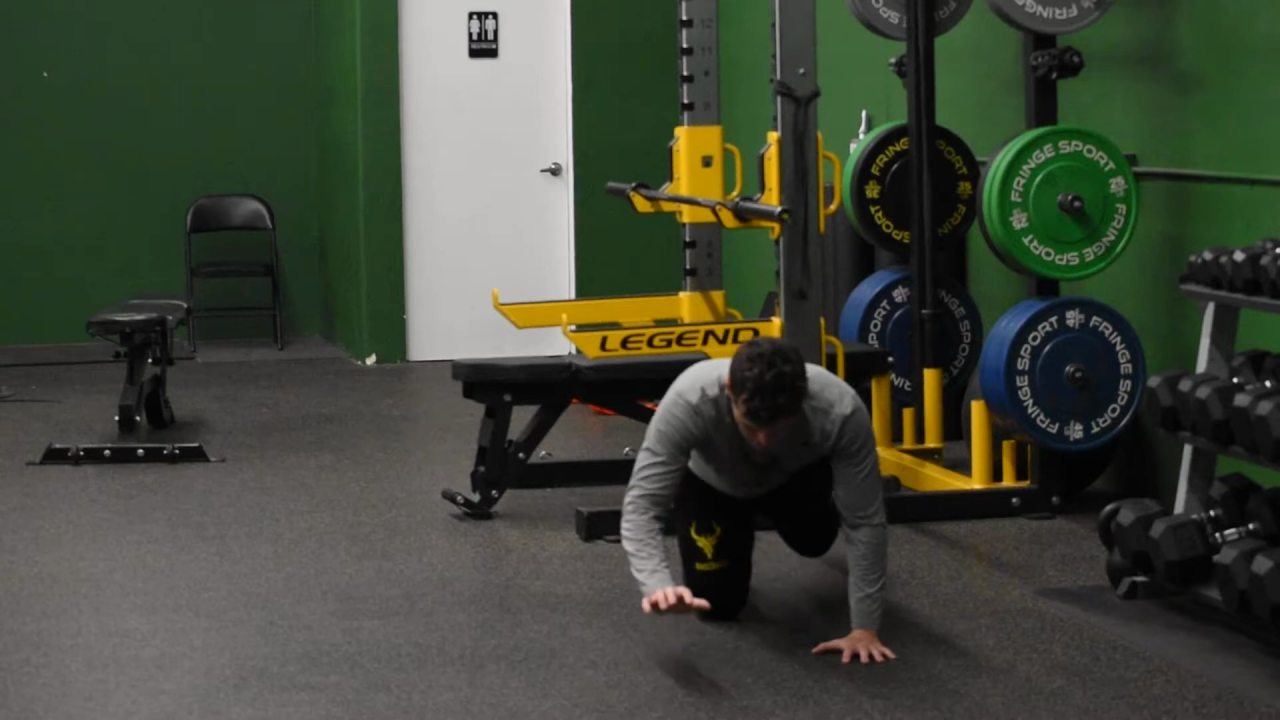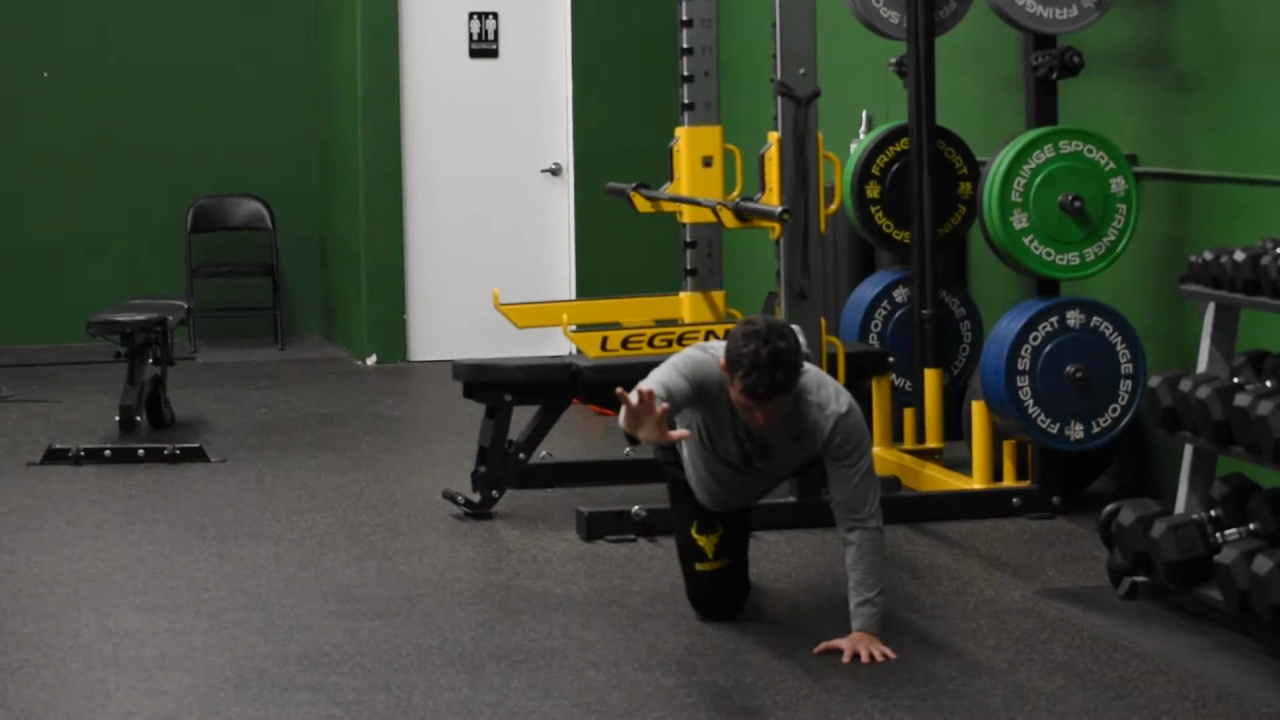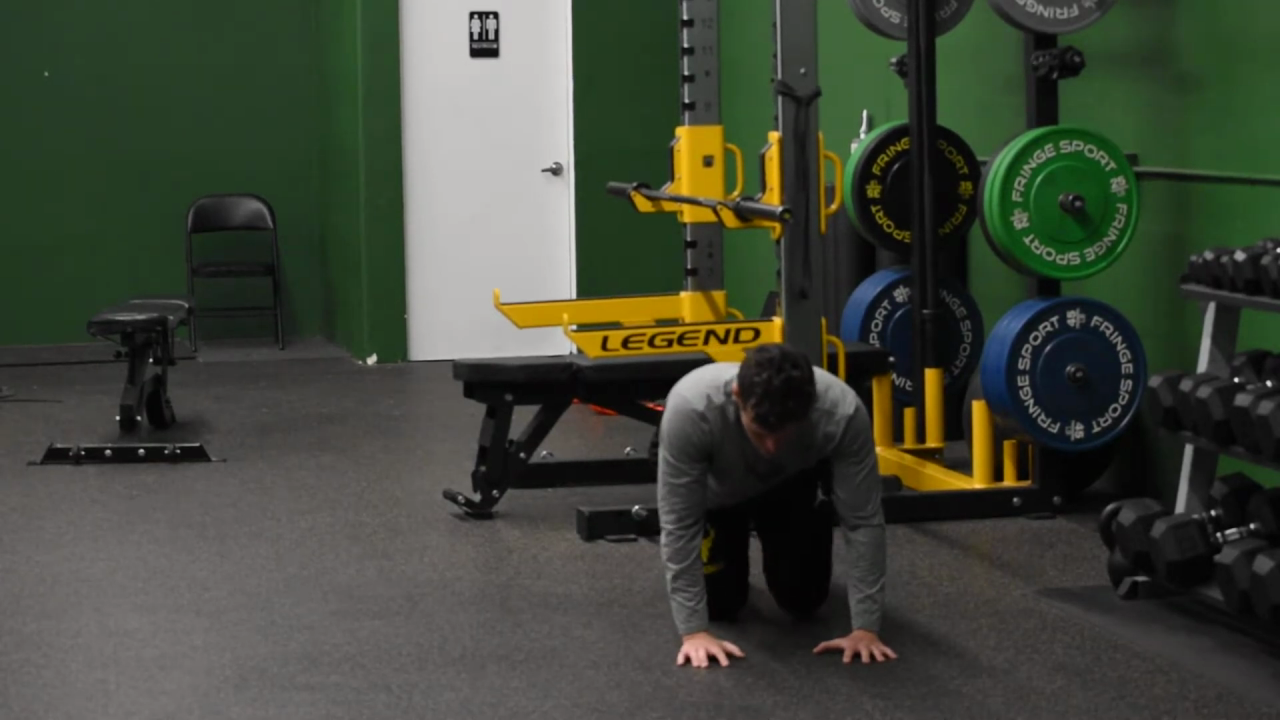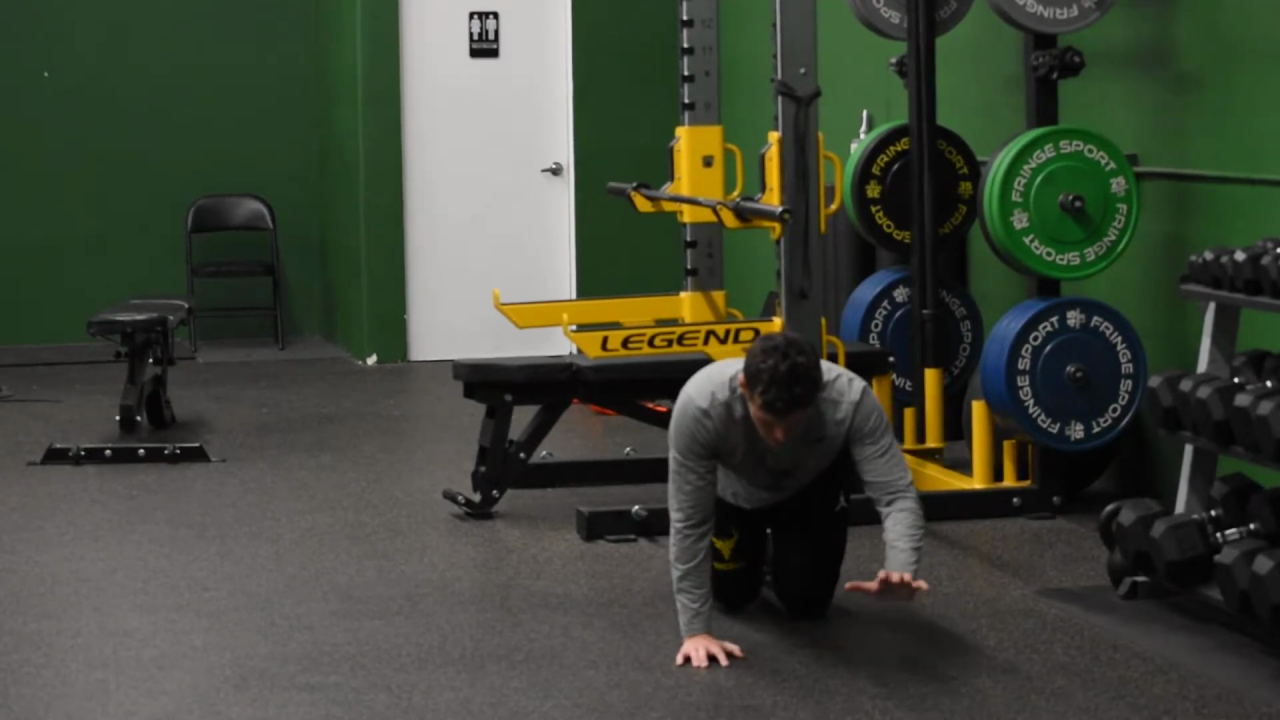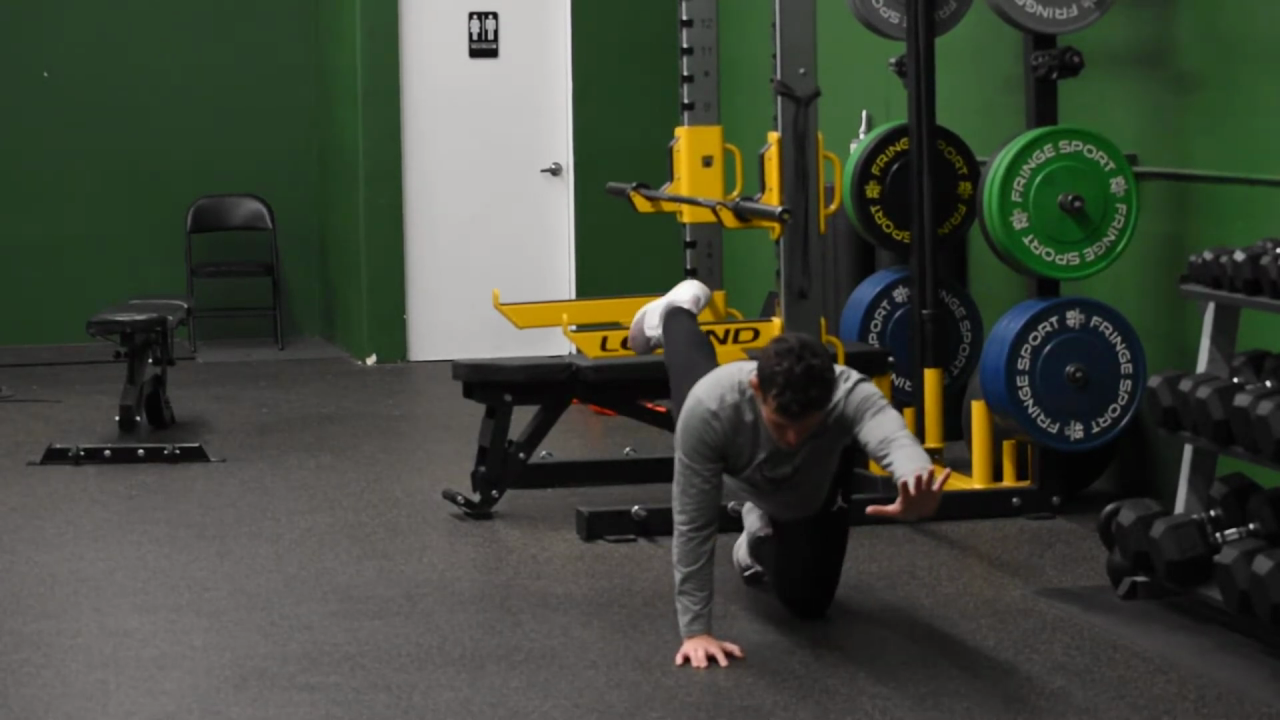
dt=1s
person 1, frame 1
left shoulder: (841, 412)
right shoulder: (691, 400)
left elbow: (865, 521)
right elbow: (641, 502)
left wrist: (864, 628)
right wrist: (657, 582)
right hip: (710, 477)
left knee: (814, 542)
right knee: (720, 602)
person 1, frame 2
left shoulder: (834, 412)
right shoulder: (702, 366)
left elbow: (861, 523)
right elbow: (647, 396)
left wrist: (865, 628)
right wrist: (639, 425)
left hip: (782, 464)
right hip: (701, 469)
right knee: (717, 603)
person 1, frame 3
left shoulder: (842, 412)
right shoulder: (691, 407)
left elbow: (863, 521)
right elbow: (678, 523)
left wrist: (865, 627)
right wrist: (693, 630)
left hip: (793, 482)
right hip: (712, 488)
left knee: (802, 599)
right knee: (720, 604)
person 1, frame 4
left shoulder: (852, 401)
right shoulder: (701, 405)
left elbow: (897, 492)
right elbow: (688, 520)
left wrist: (900, 567)
right wrist: (695, 629)
right hip: (733, 485)
left knee: (806, 603)
right knee: (732, 596)
left ankle: (773, 546)
person 1, frame 5
left shoulder: (851, 395)
right shoulder: (710, 408)
left elbow: (896, 443)
right elbow: (693, 524)
left wrist: (916, 492)
right wrist: (694, 630)
right hip: (742, 472)
left knee: (807, 603)
left ankle: (761, 540)
right ankle: (675, 314)
